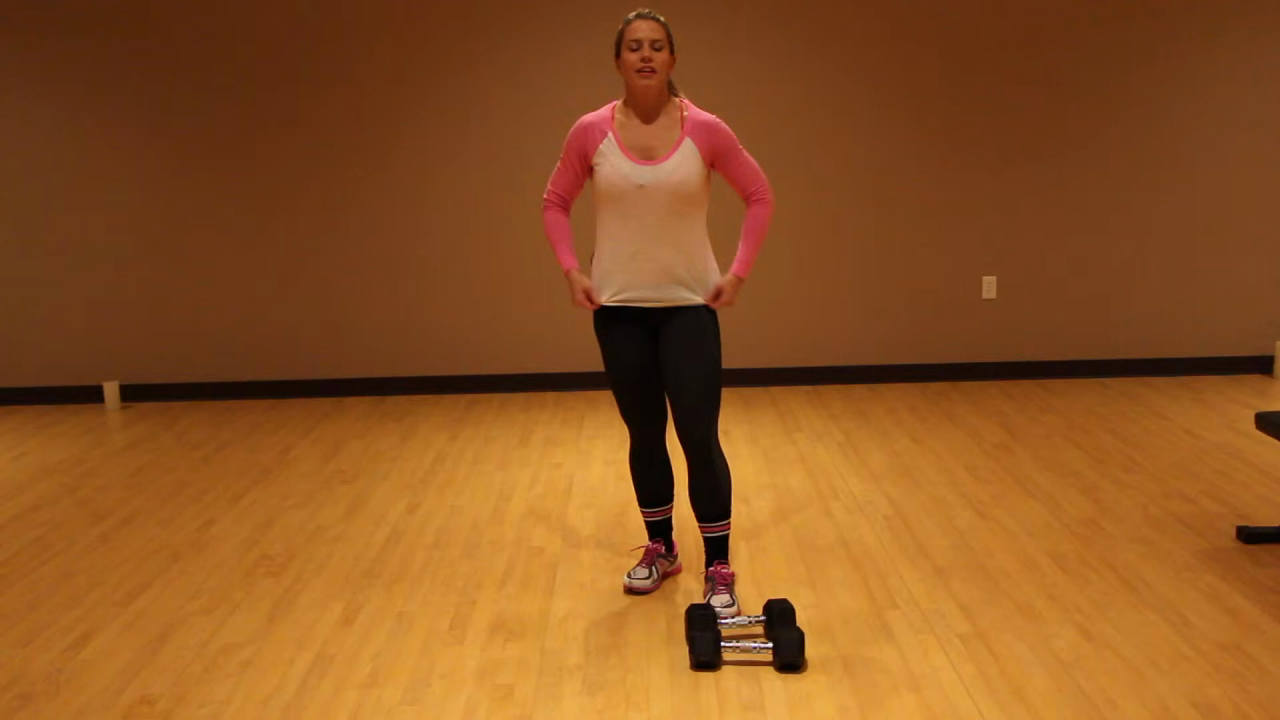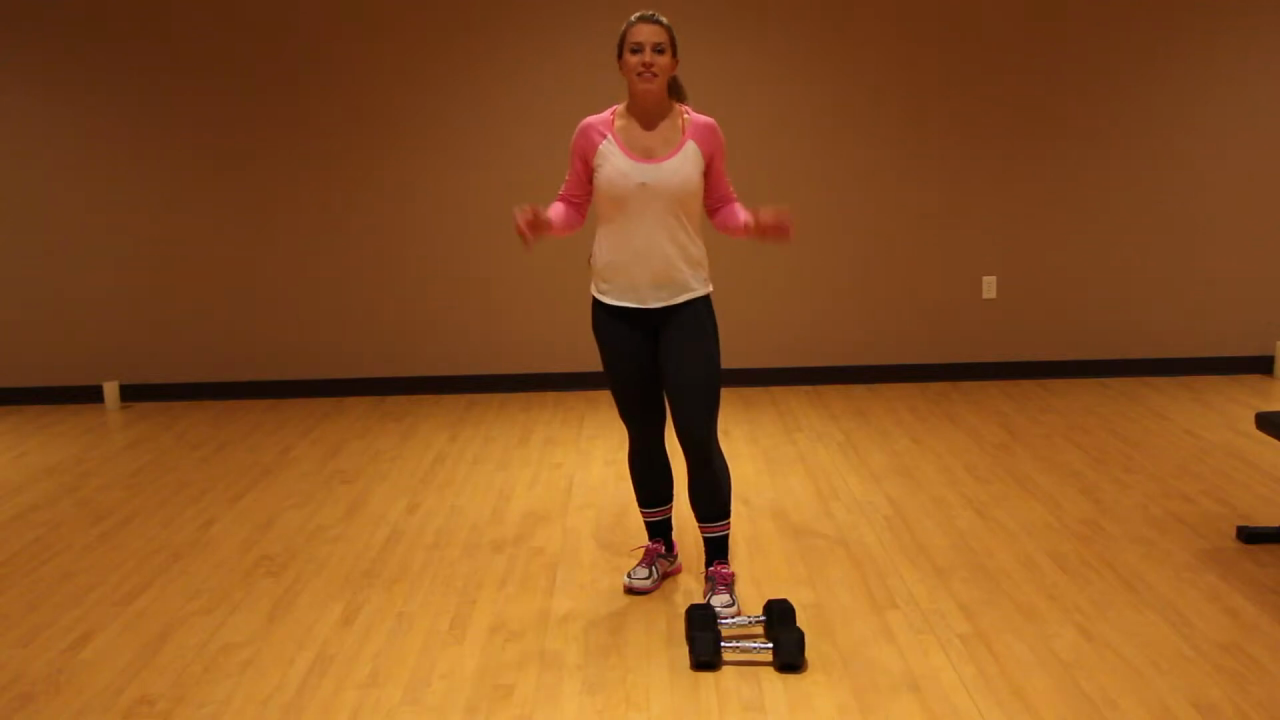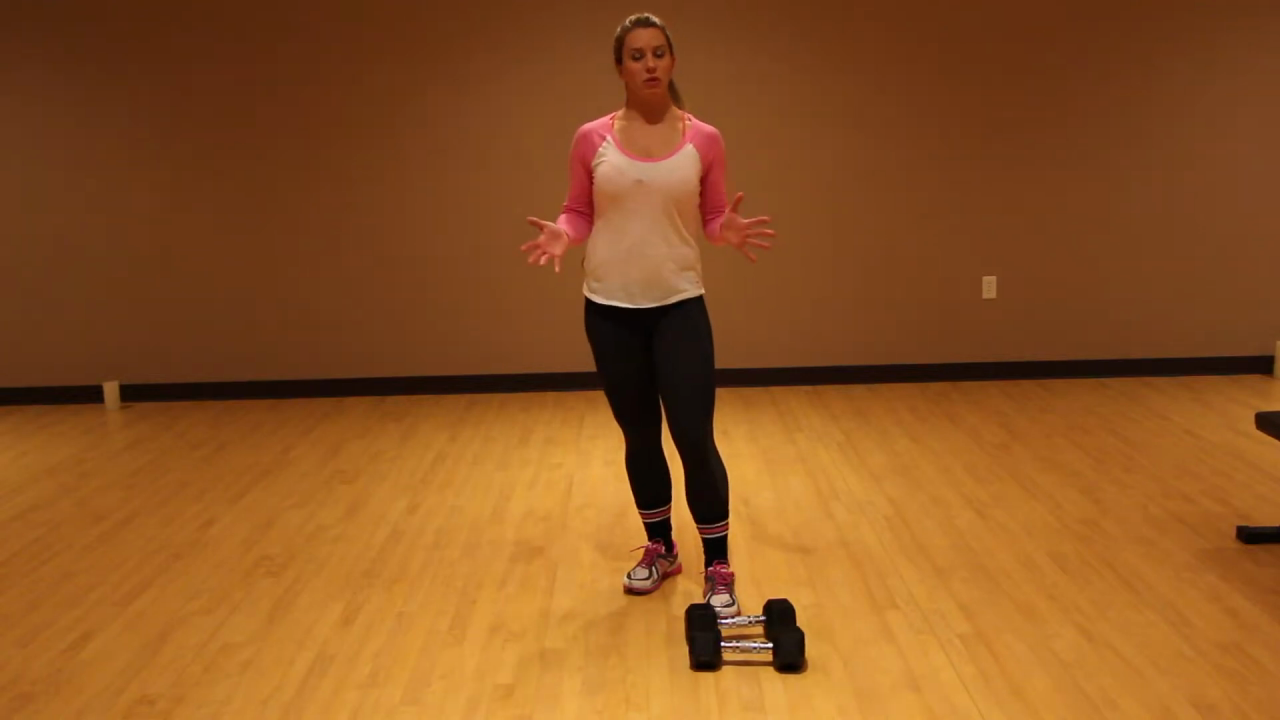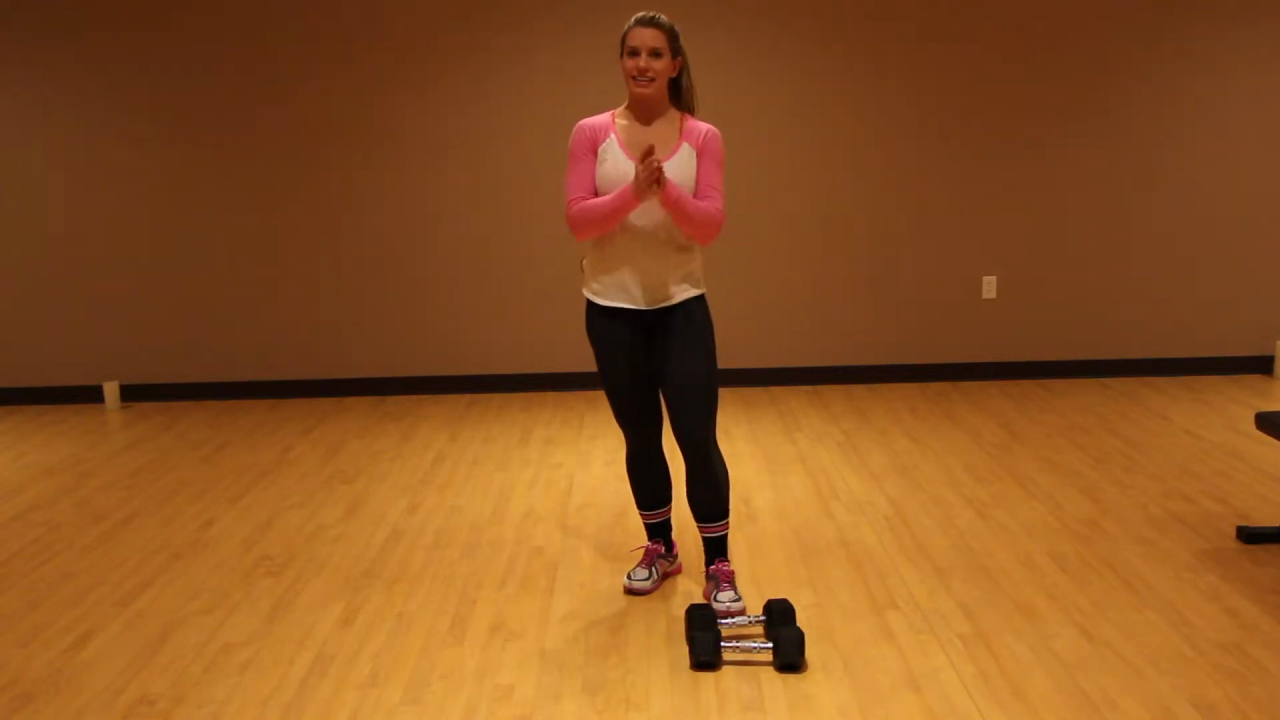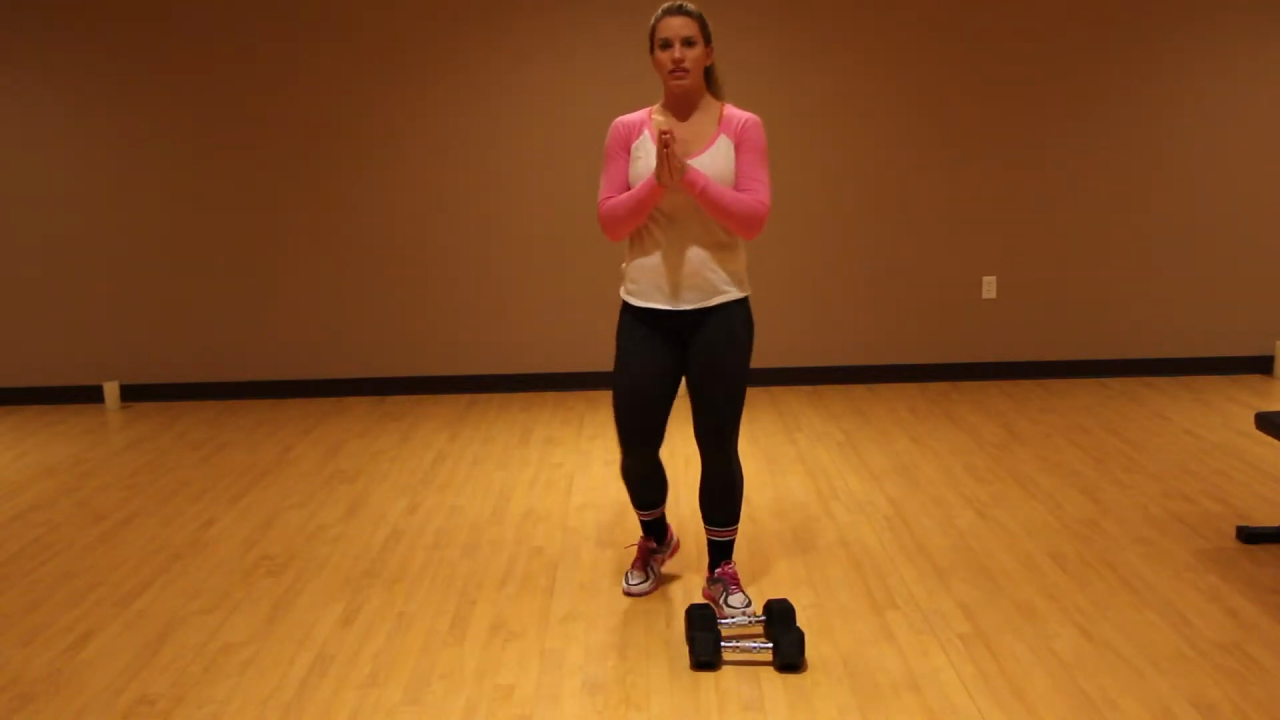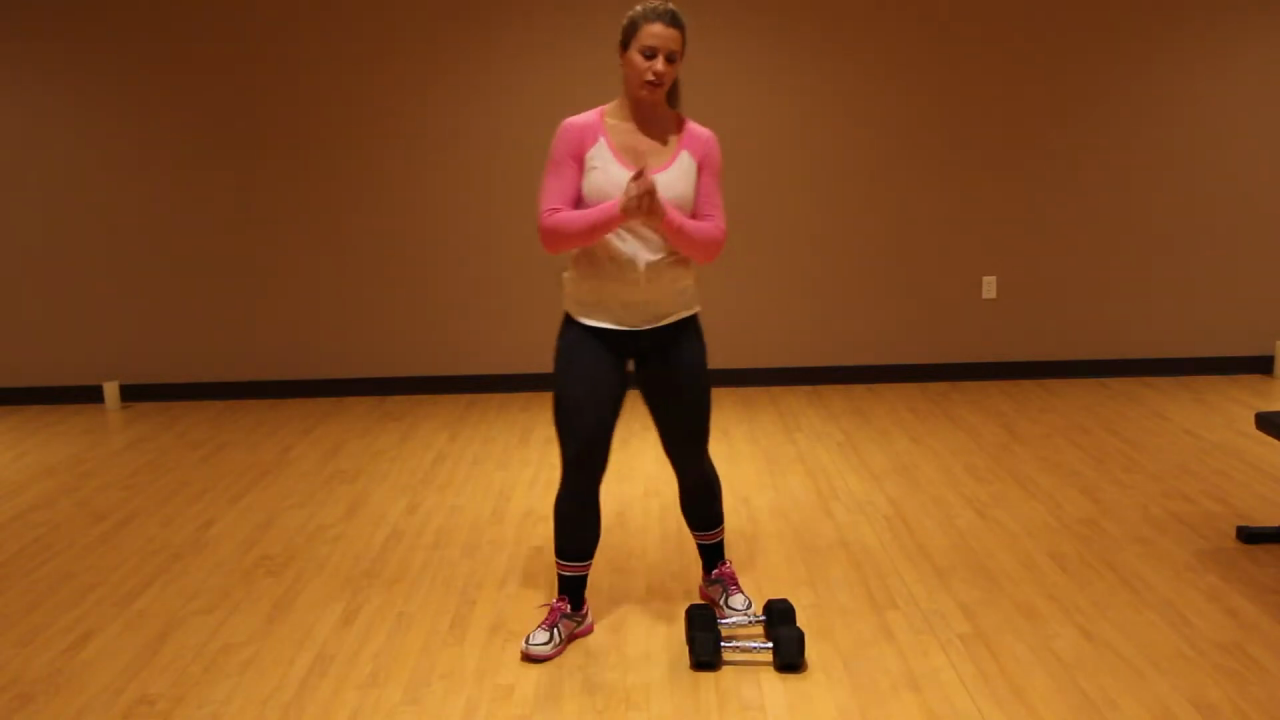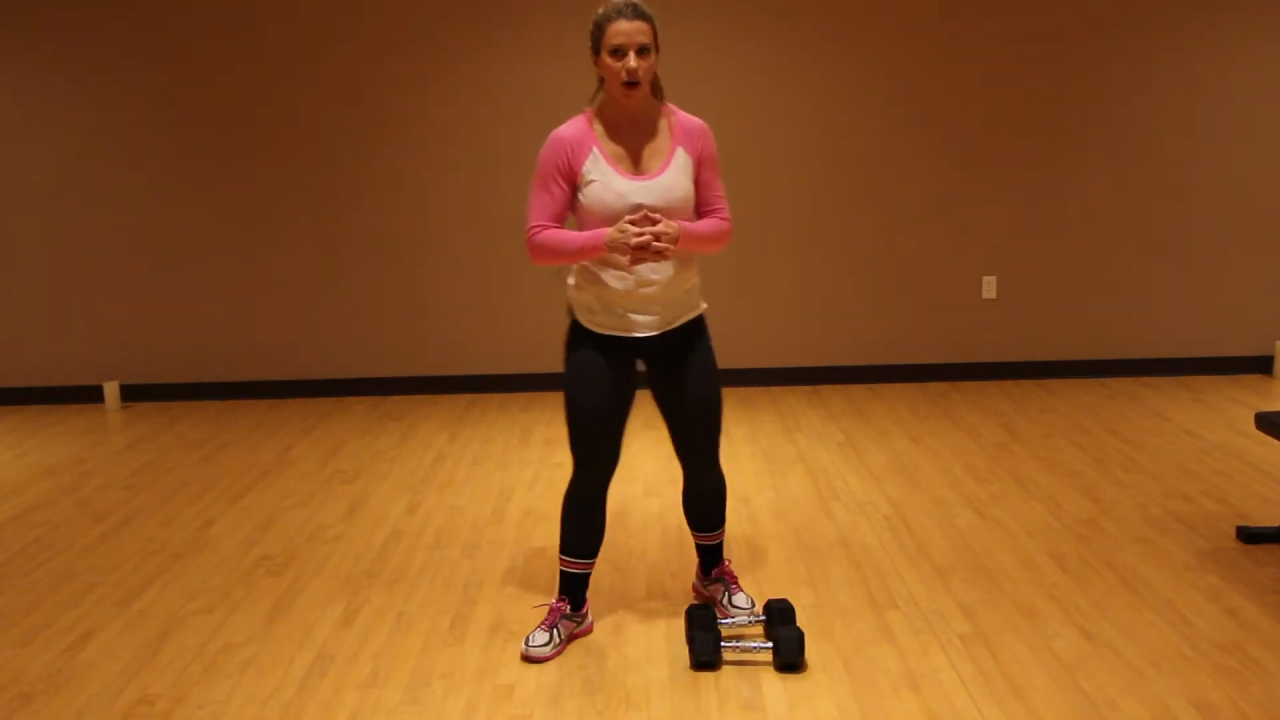
dt=0.7s
person 1, frame 1
left shoulder: (705, 129)
right shoulder: (590, 131)
left elbow: (759, 195)
right elbow: (554, 203)
left wrist: (739, 271)
right wrist: (571, 270)
left hip: (688, 305)
right hip: (619, 308)
left knee: (699, 438)
right knee: (644, 436)
left ankle: (718, 568)
right ankle: (660, 549)
person 1, frame 2
left shoulder: (704, 132)
right shoulder: (592, 133)
left elbow: (720, 206)
right elbow: (573, 206)
left wrist: (753, 223)
right wrist: (543, 222)
left hip: (687, 306)
right hip: (617, 309)
left knee: (700, 437)
right knee: (643, 435)
left ankle: (719, 568)
right ankle: (660, 549)
person 1, frame 3
left shoulder: (704, 139)
right shoulder: (592, 138)
left elbow: (710, 221)
right elbow: (579, 214)
left wrist: (729, 232)
right wrist: (561, 234)
left hip: (679, 307)
right hip: (610, 309)
left knee: (695, 438)
right knee: (640, 437)
left ankle: (717, 568)
right ankle: (660, 549)
person 1, frame 4
left shoulder: (703, 137)
right shoulder: (590, 133)
left elbow: (709, 229)
right elbow: (578, 220)
left wrist: (667, 192)
right wrist: (631, 194)
left hip: (680, 306)
right hip: (612, 307)
left knee: (698, 438)
right knee: (640, 437)
left ankle: (718, 567)
right ankle: (660, 549)
person 1, frame 5
left shoulder: (743, 127)
right shoulder: (627, 130)
left elbow: (754, 218)
right elbow: (611, 223)
left wrist: (689, 176)
right wrist: (657, 180)
left hip: (719, 309)
right hip: (646, 308)
left knee: (718, 448)
right knee: (637, 445)
left ankle: (721, 571)
right ankle: (656, 539)
person 1, frame 6
left shoulder: (700, 143)
right shoulder: (578, 132)
left elbow: (713, 242)
right elbow: (551, 230)
left wrist: (662, 215)
right wrist: (619, 208)
left hip: (672, 327)
right hip: (591, 327)
left knee: (691, 459)
right knee: (580, 469)
left ankle: (716, 575)
right ankle: (570, 607)
person 1, frame 7
left shoulder: (691, 133)
right shoulder: (567, 143)
left elbow: (722, 225)
right elbow: (540, 241)
left wrist: (677, 233)
right wrist: (608, 240)
left hip: (681, 326)
right hip: (599, 333)
left knee: (702, 461)
right knee: (591, 471)
left ankle: (713, 574)
right ankle: (570, 607)
